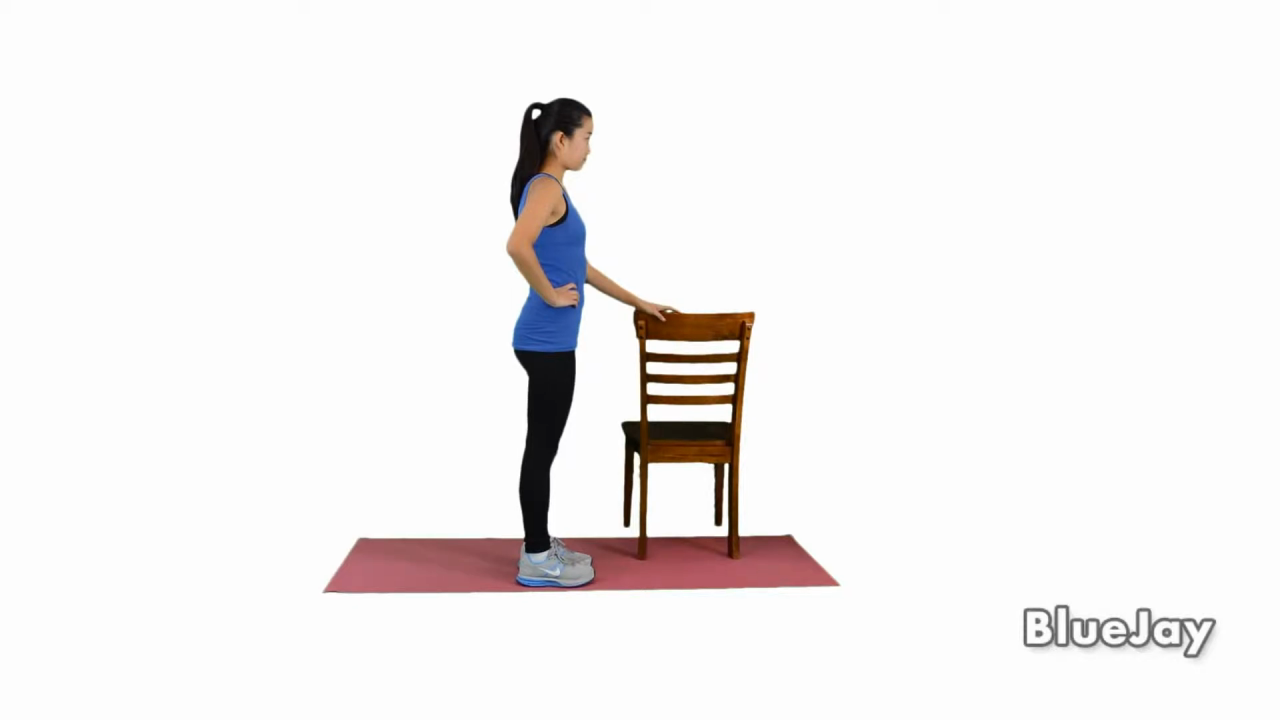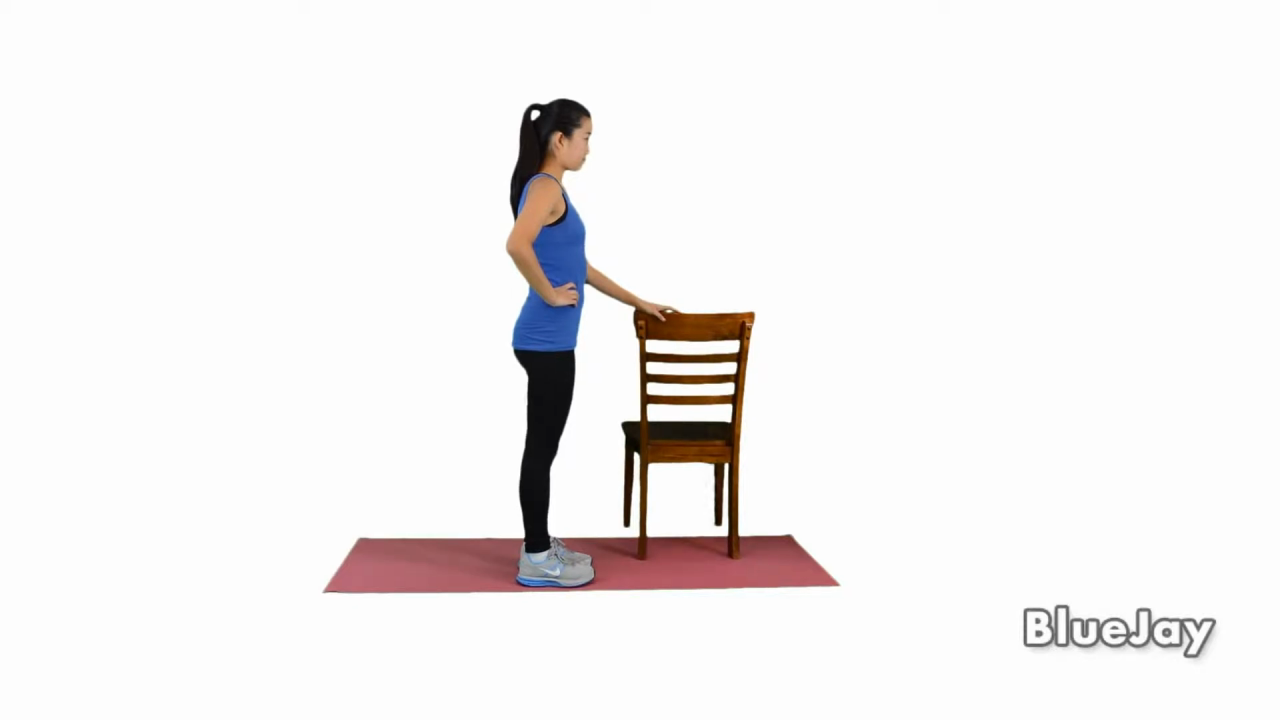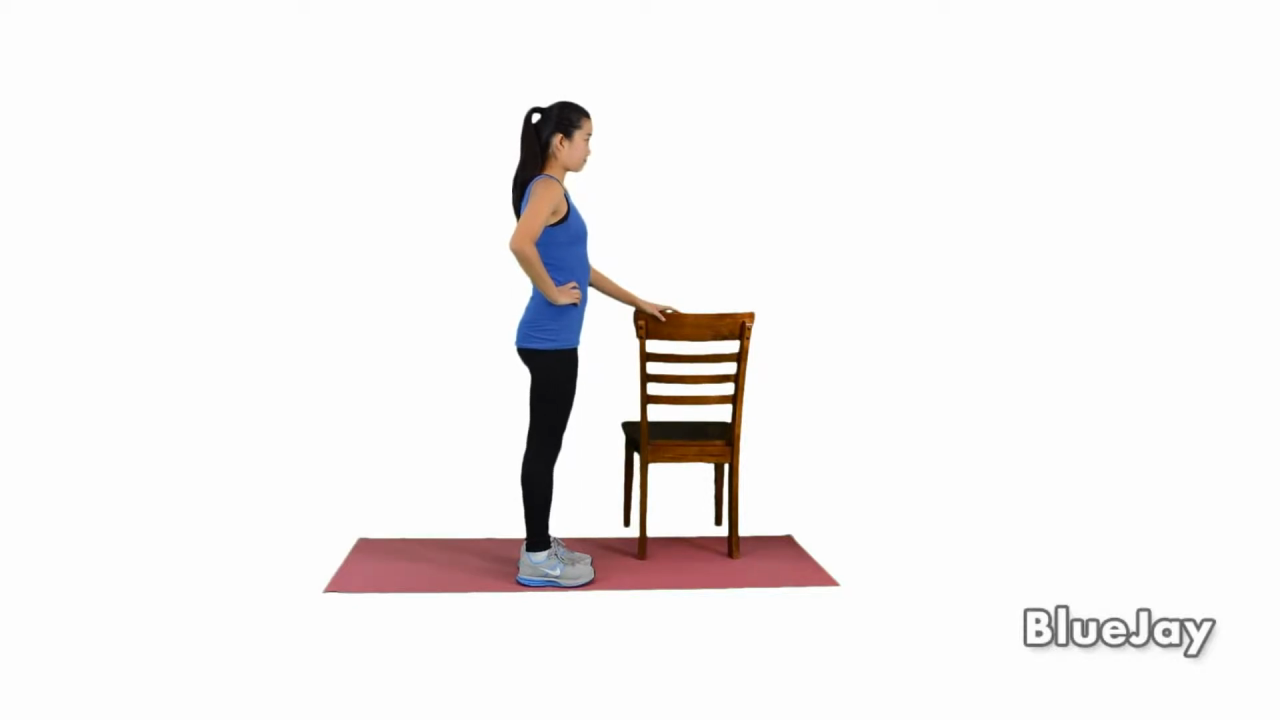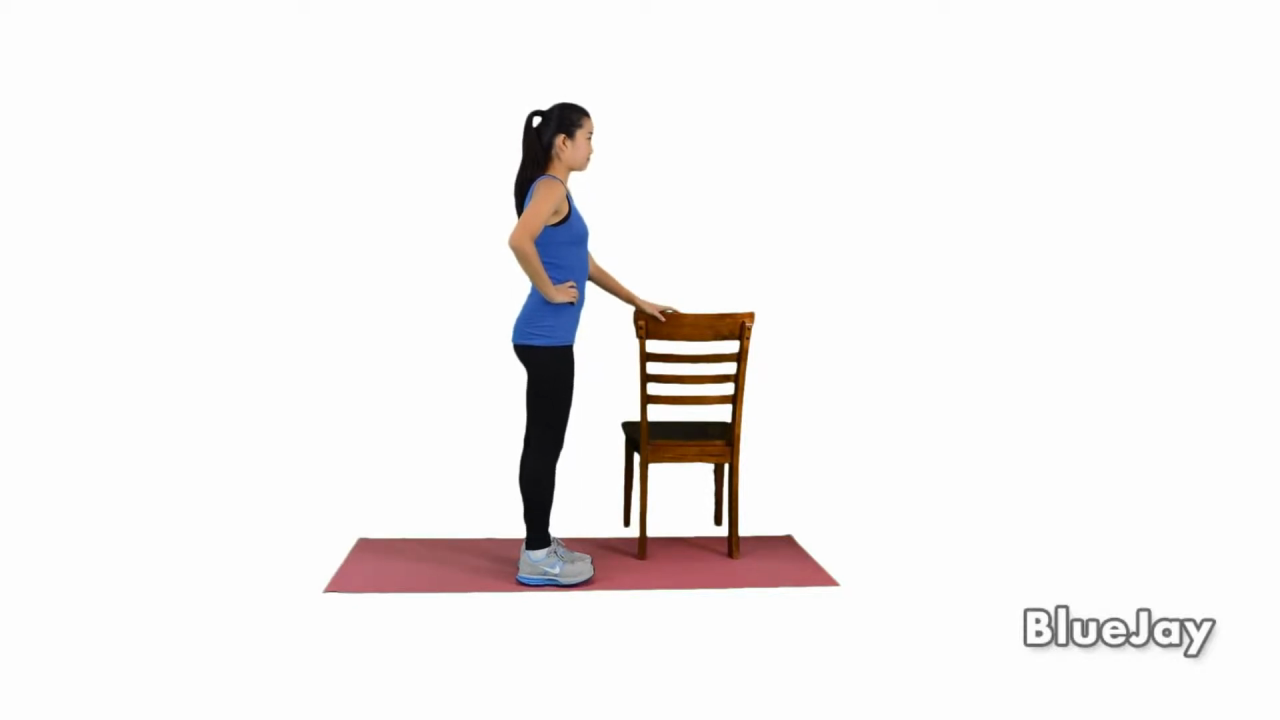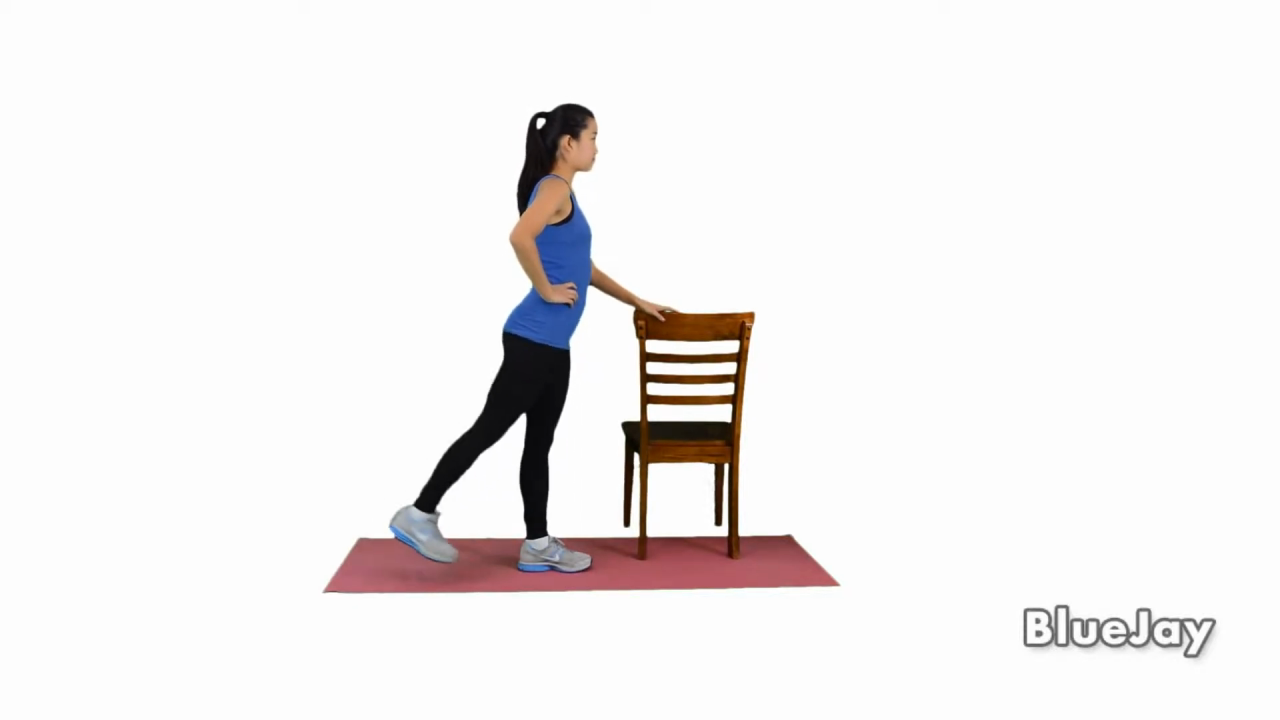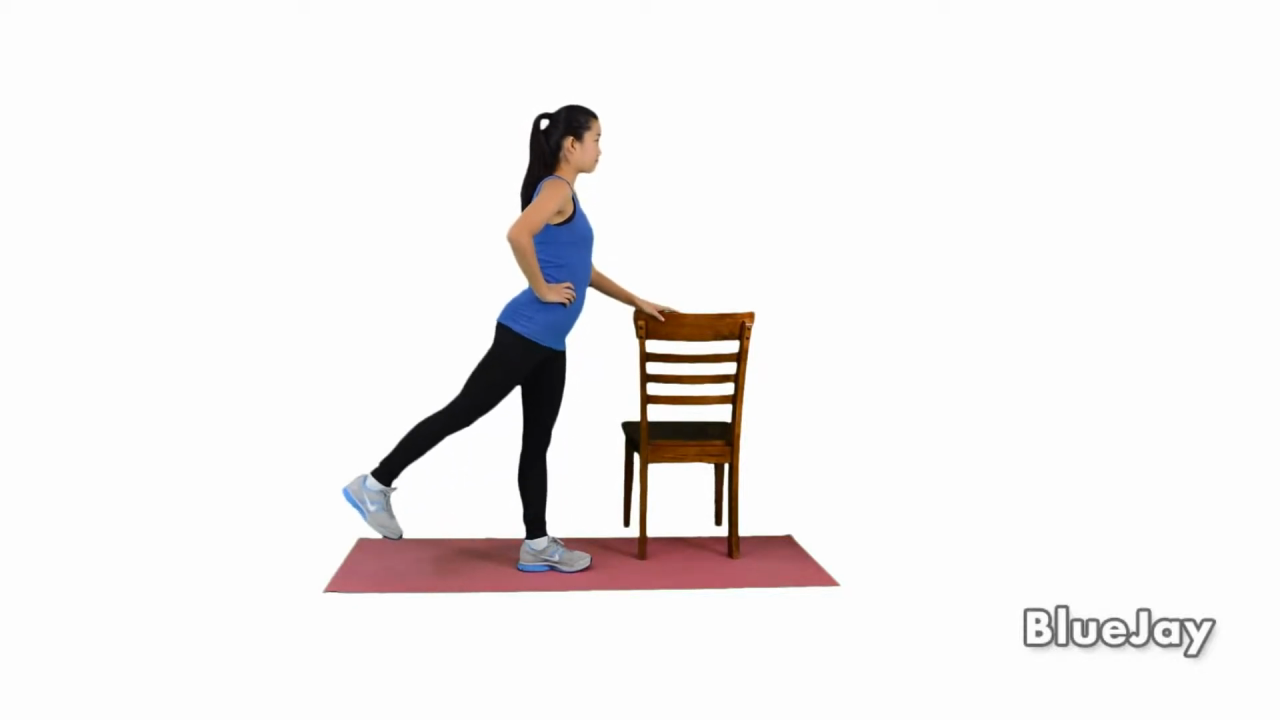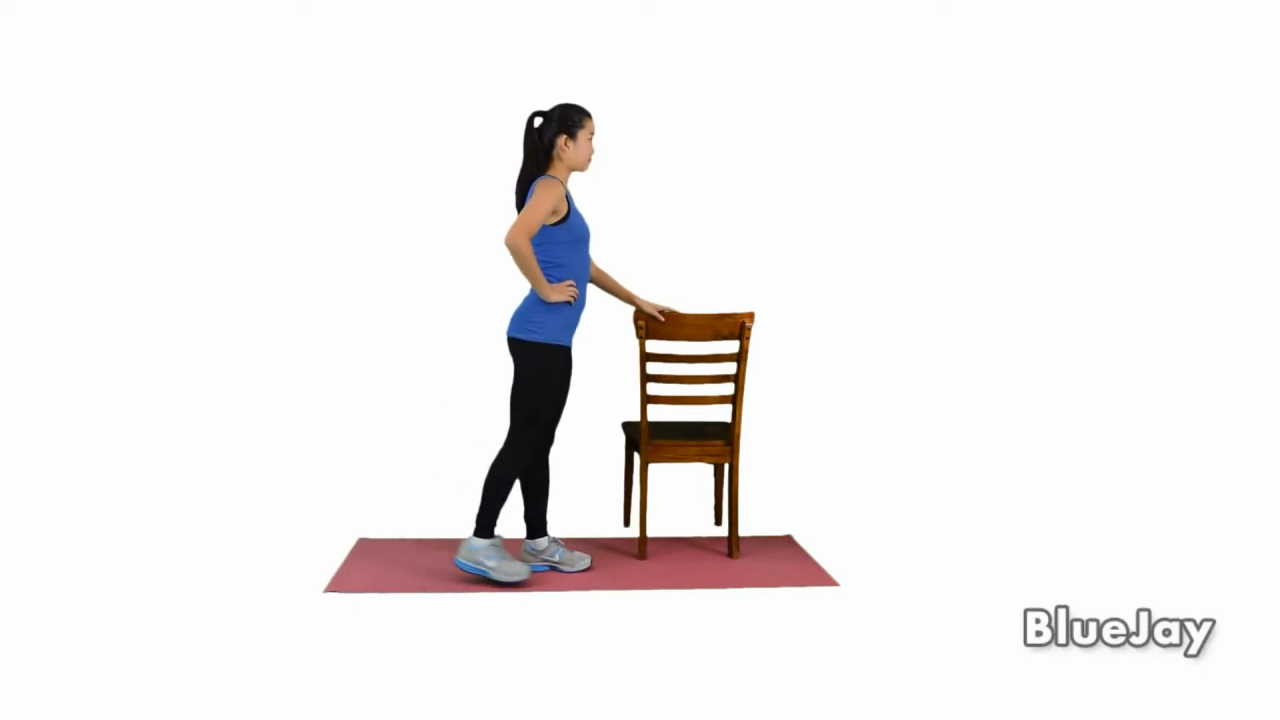
dt=0.7s
person 1, frame 1
left shoulder: (551, 189)
right shoulder: (545, 187)
left elbow: (581, 267)
right elbow: (518, 245)
left wrist: (639, 303)
right wrist: (549, 295)
left hip: (552, 339)
right hip: (547, 340)
left knee: (543, 446)
right knee: (541, 448)
left ankle: (540, 546)
right ankle: (536, 561)
person 1, frame 2
left shoulder: (550, 189)
right shoulder: (545, 187)
left elbow: (580, 267)
right elbow: (517, 245)
left wrist: (639, 303)
right wrist: (549, 294)
left hip: (552, 340)
right hip: (546, 340)
left knee: (544, 446)
right knee: (541, 448)
left ankle: (540, 546)
right ankle: (536, 559)
person 1, frame 3
left shoulder: (553, 191)
right shoulder: (547, 188)
left elbow: (581, 268)
right elbow: (520, 244)
left wrist: (640, 303)
right wrist: (552, 294)
left hip: (555, 339)
right hip: (549, 339)
left knee: (546, 445)
right knee: (543, 446)
left ankle: (541, 546)
right ankle: (536, 559)
person 1, frame 4
left shoulder: (556, 190)
right shoulder: (550, 187)
left elbow: (585, 264)
right elbow: (519, 240)
left wrist: (640, 302)
right wrist: (547, 290)
left hip: (551, 337)
right hip: (545, 337)
left knee: (544, 442)
right knee: (544, 443)
left ankle: (542, 543)
right ankle: (536, 556)
person 1, frame 5
left shoulder: (563, 192)
right shoulder: (553, 187)
left elbow: (584, 268)
right elbow: (520, 237)
left wrist: (637, 302)
right wrist: (544, 290)
left hip: (553, 342)
right hip: (534, 337)
left knee: (539, 443)
right knee: (489, 429)
left ankle: (537, 544)
right ankle: (418, 514)
person 1, frame 6
left shoulder: (566, 194)
right shoulder: (556, 188)
left elbow: (582, 269)
right elbow: (518, 235)
left wrist: (636, 301)
right wrist: (541, 288)
left hip: (549, 342)
right hip: (527, 333)
left knee: (538, 443)
right knee: (461, 413)
left ankle: (537, 544)
right ankle: (375, 484)
person 1, frame 7
left shoulder: (560, 191)
right shoulder: (548, 187)
left elbow: (582, 264)
right elbow: (515, 239)
left wrist: (637, 301)
right wrist: (542, 289)
left hip: (552, 338)
right hip: (538, 336)
left knee: (538, 442)
right knee: (523, 440)
left ankle: (537, 543)
right ankle: (479, 544)
